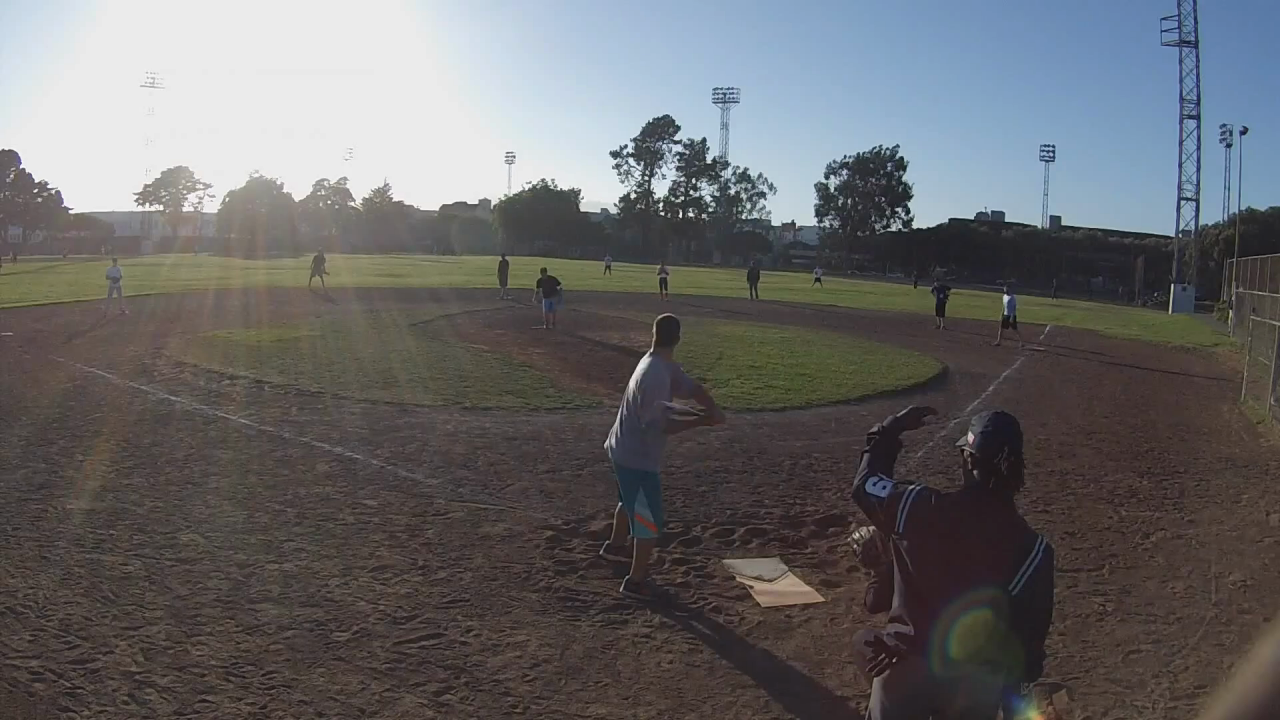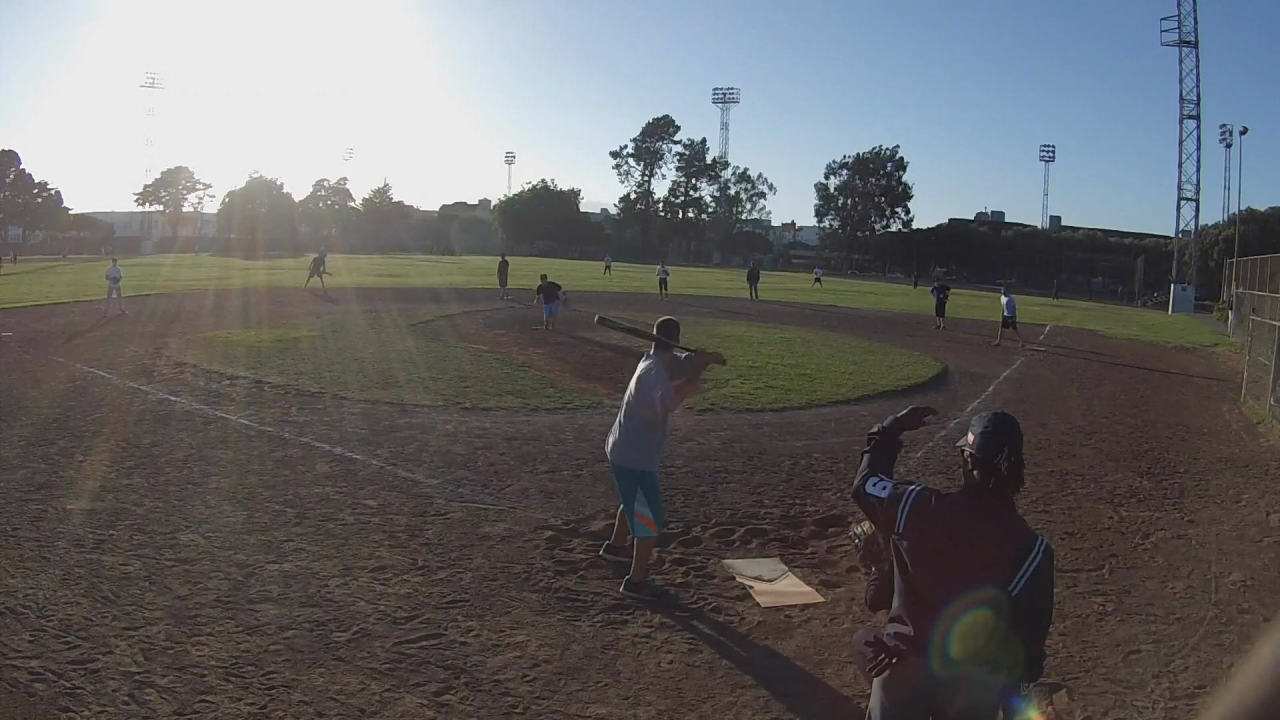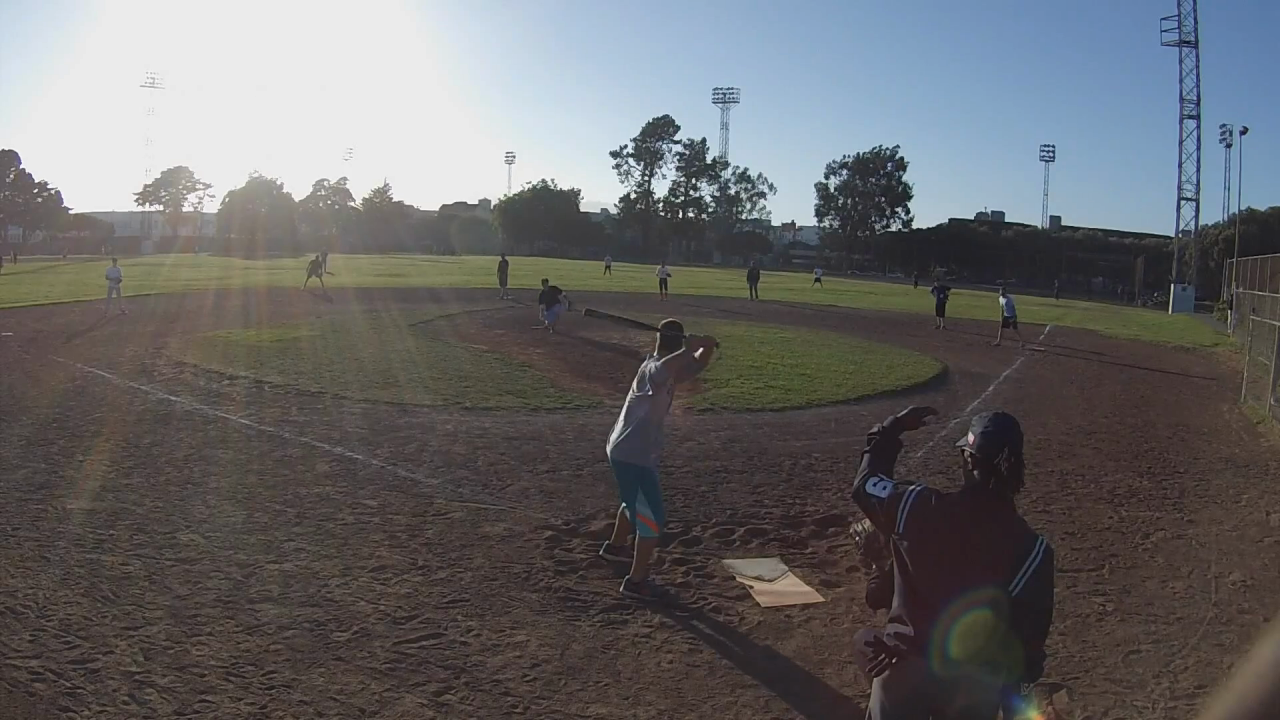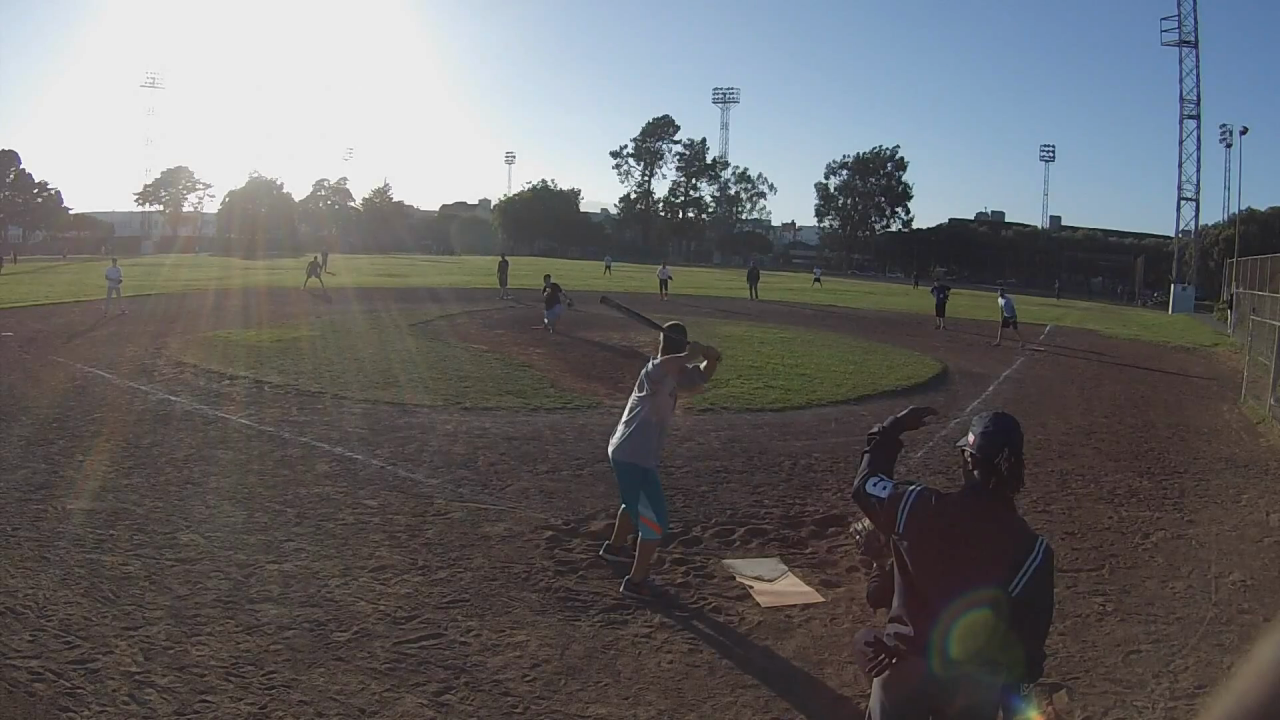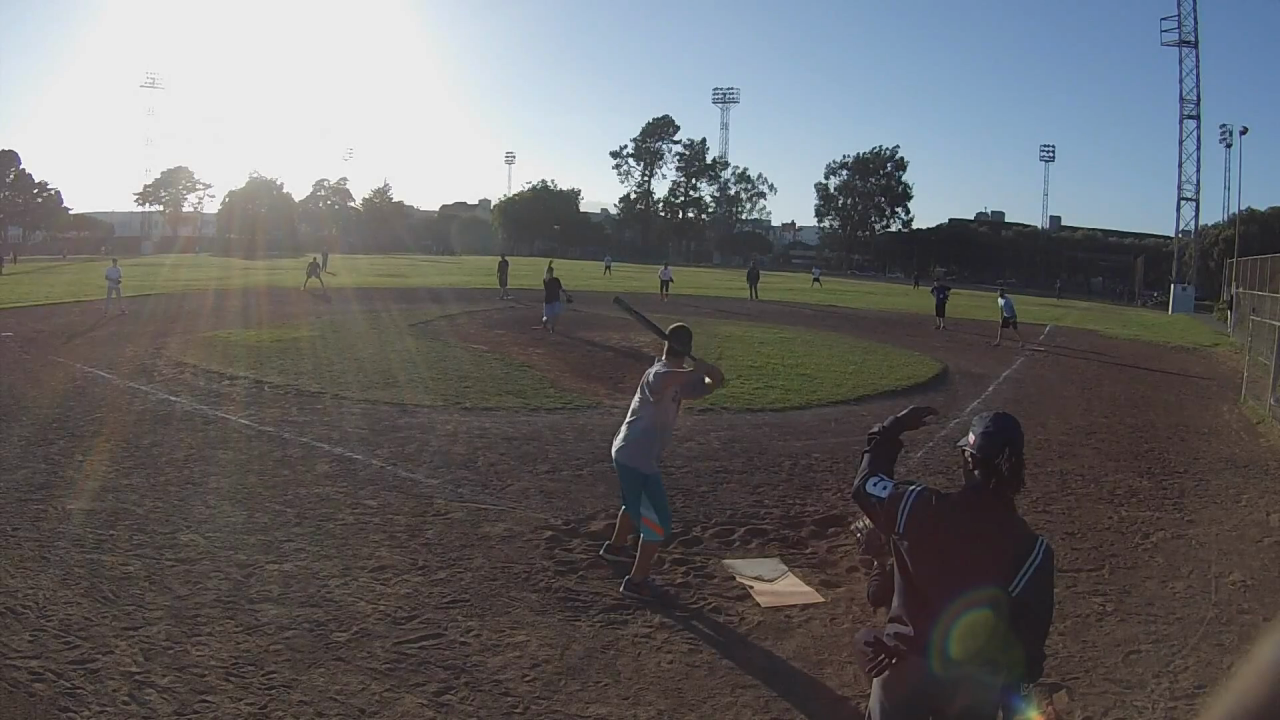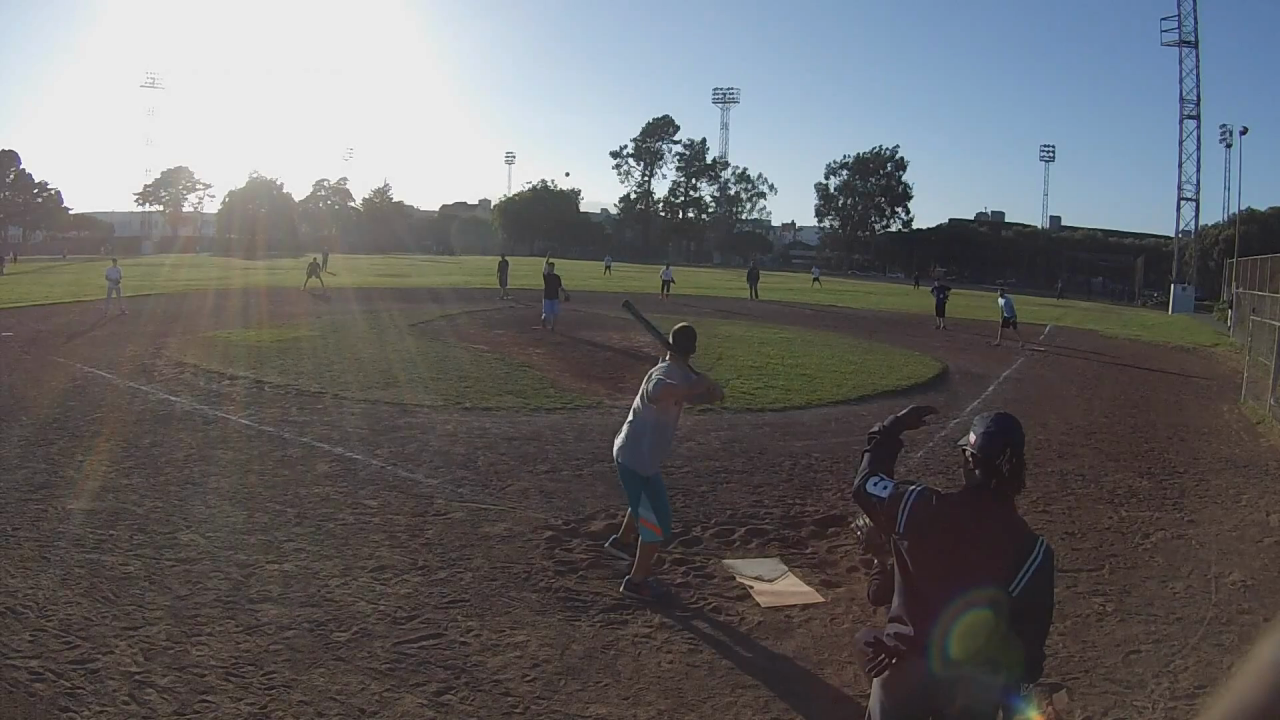
dt=0.2s
person 1, frame 1
left shoulder: (919, 509)
right shoulder: (1031, 550)
left elbow: (865, 485)
right elbow: (1031, 634)
left wrist: (890, 430)
right wrist: (1016, 693)
left hip: (907, 671)
right hip: (978, 684)
person 1, frame 2
left shoulder: (918, 509)
right shoulder: (1031, 550)
left elbow: (866, 485)
right elbow: (1030, 635)
left wrist: (890, 430)
right wrist: (1015, 687)
left hip: (906, 671)
right hip: (977, 684)
person 1, frame 3
left shoulder: (919, 509)
right shoulder: (1031, 550)
left elbow: (865, 485)
right elbow: (1031, 636)
left wrist: (890, 430)
right wrist: (1017, 689)
left hip: (906, 671)
right hip: (978, 683)
person 1, frame 4
left shoulder: (919, 509)
right shoulder: (1031, 551)
left elbow: (866, 485)
right elbow: (1031, 636)
left wrist: (890, 431)
right wrist: (1016, 691)
left hip: (906, 672)
right hip: (977, 685)
person 1, frame 5
left shoulder: (919, 509)
right shoulder: (1031, 550)
left elbow: (866, 484)
right elbow: (1031, 636)
left wrist: (891, 430)
right wrist: (1017, 690)
left hip: (906, 672)
right hip: (977, 684)
person 1, frame 6
left shoulder: (920, 509)
right shoulder: (1031, 551)
left elbow: (866, 483)
right elbow: (1031, 635)
left wrist: (891, 429)
right wrist: (1017, 689)
left hip: (906, 671)
right hip: (977, 684)
person 2, frame 1
left shoulder: (660, 364)
right shoulder: (656, 374)
left elbow: (692, 386)
right elbow: (656, 424)
left wrist: (712, 409)
right wrist: (701, 420)
left hip: (625, 448)
right hip: (638, 455)
left knee: (631, 502)
right knee: (649, 517)
left ankle: (615, 546)
right ankle: (637, 582)
person 2, frame 2
left shoulder: (666, 362)
right shoulder: (654, 372)
left elbow: (692, 365)
right elbow: (667, 404)
left wrist: (706, 358)
right wrist: (698, 368)
left hip: (625, 449)
right hip: (634, 455)
left knee: (633, 503)
right knee: (650, 518)
left ankle: (615, 545)
right ankle: (636, 581)
person 2, frame 3
left shoulder: (662, 363)
right shoulder: (654, 367)
left elbow: (696, 365)
right elbow: (664, 372)
left wrist: (706, 347)
right wrist: (687, 349)
left hip: (627, 449)
right hip: (633, 454)
left knee: (635, 502)
right knee: (652, 517)
left ankle: (615, 545)
right ankle: (636, 581)
person 2, frame 4
left shoulder: (675, 372)
right shoulder: (657, 370)
left elbow: (702, 377)
right elbow: (660, 368)
left wrist: (711, 359)
right wrist: (689, 355)
left hip: (629, 451)
right hip: (634, 455)
left knee: (635, 503)
right knee: (655, 519)
left ankle: (615, 546)
right ankle: (636, 581)
person 2, frame 5
left shoulder: (678, 375)
right shoulder: (660, 373)
left elbow: (705, 387)
right elbow: (656, 382)
left wrist: (713, 377)
right wrist: (694, 371)
left hip: (631, 453)
right hip: (637, 458)
left knee: (635, 504)
right knee: (657, 521)
left ankle: (615, 546)
right ankle: (636, 581)
person 2, frame 6
left shoulder: (681, 376)
right shoulder: (664, 374)
left elbow: (703, 396)
right elbow: (656, 393)
left wrist: (712, 390)
right wrist: (696, 385)
left hip: (635, 452)
right hip: (638, 457)
left knee: (643, 505)
right knee: (657, 521)
left ankle: (621, 541)
right ankle: (636, 582)
